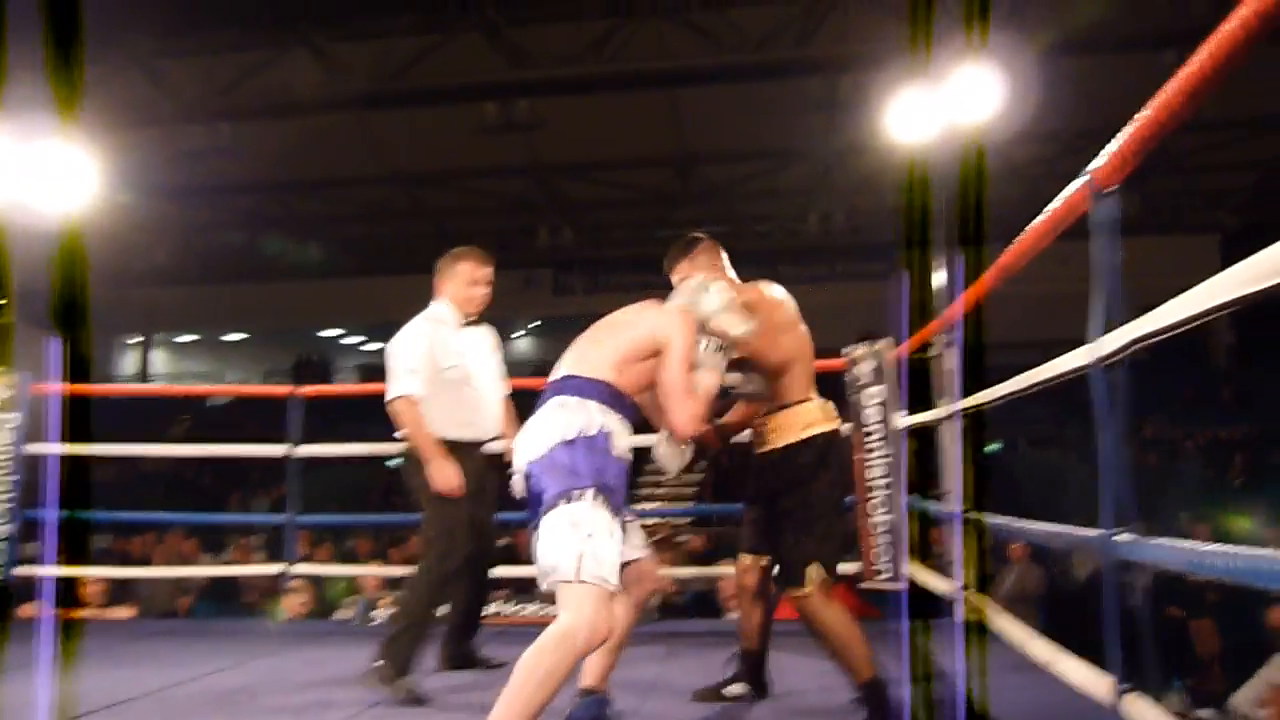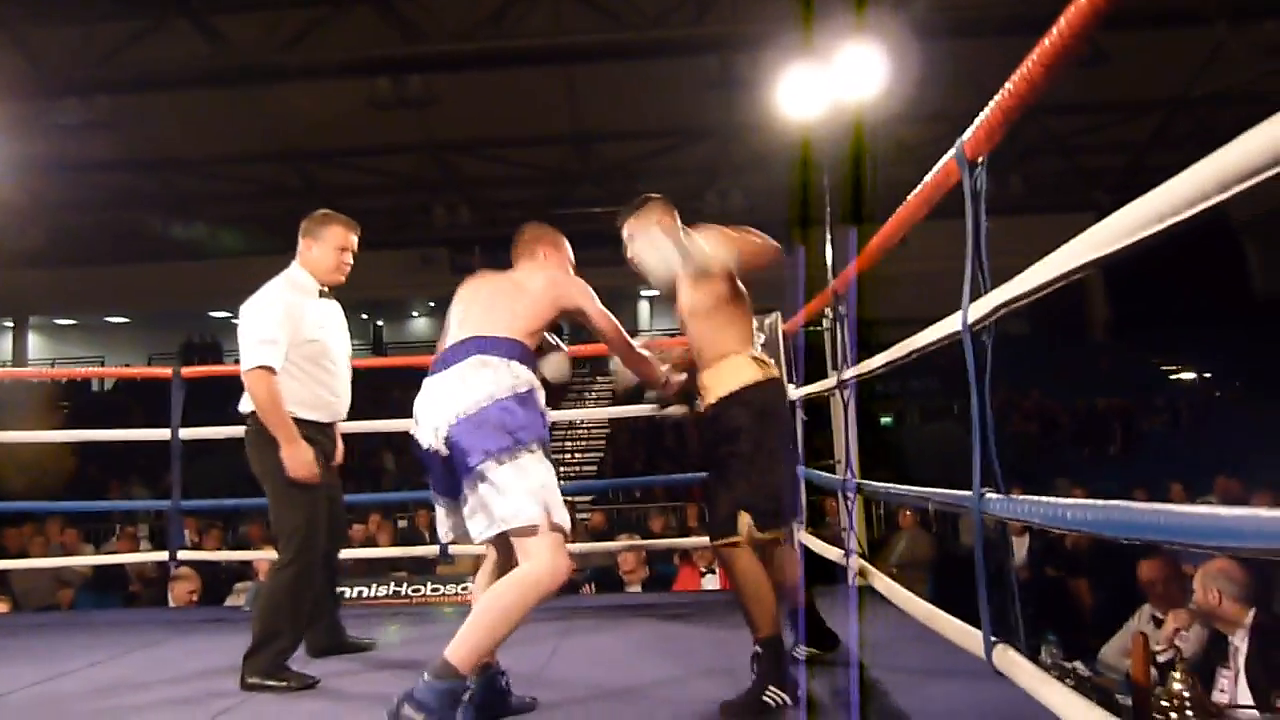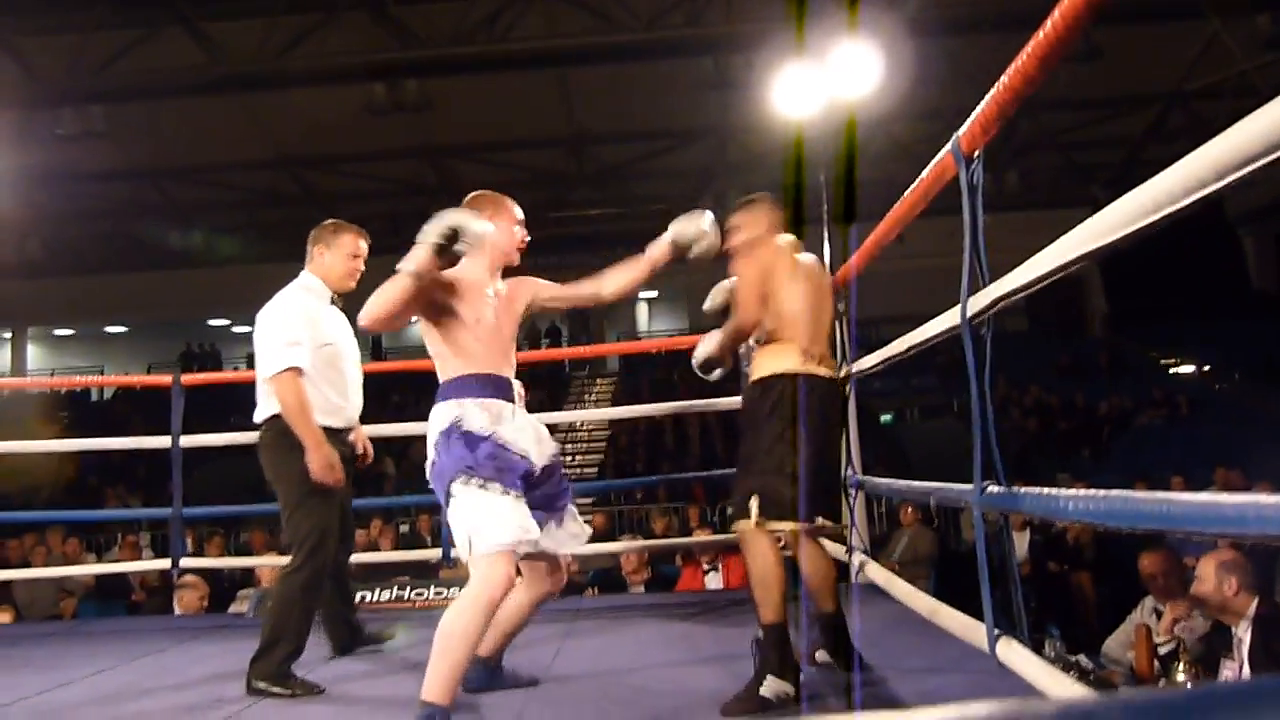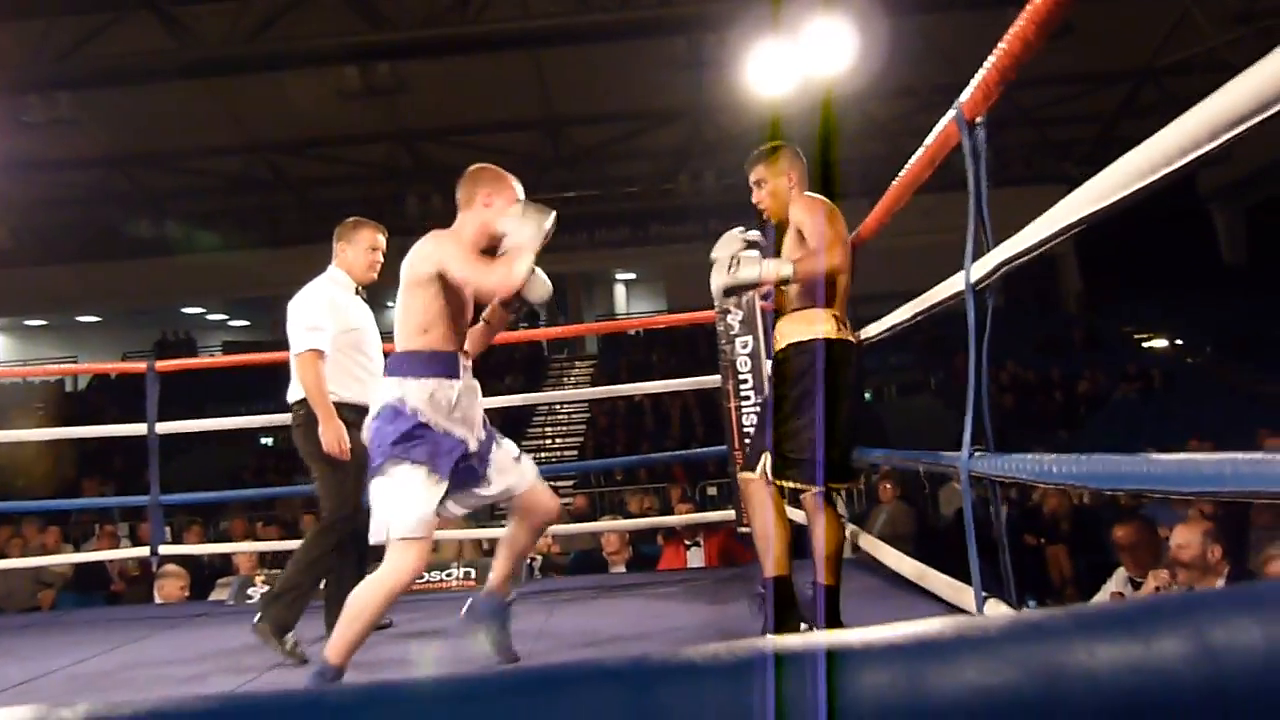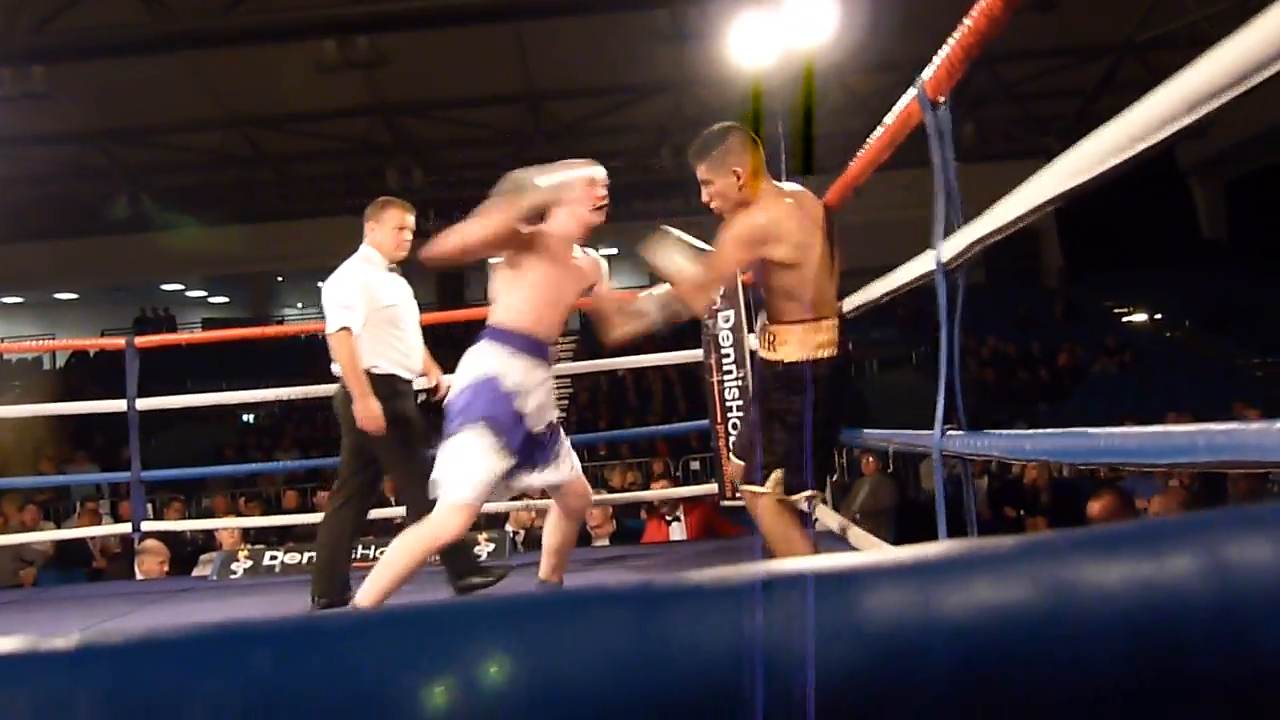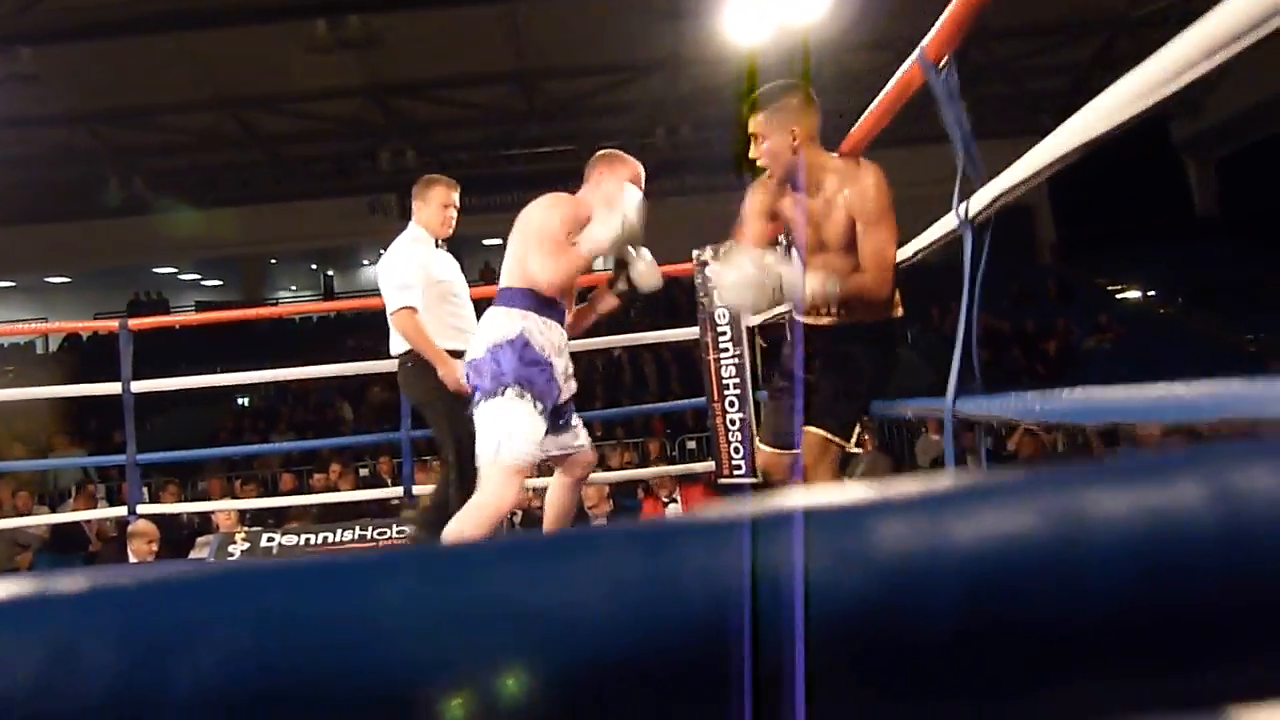
dt=0.4s
person 1, frame 1
left shoulder: (758, 296)
left elbow: (776, 355)
right wrist: (708, 431)
left hip: (808, 449)
right hip: (774, 451)
left knee: (804, 588)
right knee: (749, 571)
right ankle: (751, 675)
person 1, frame 2
left shoulder: (704, 246)
right shoulder: (680, 282)
left elbow: (765, 248)
left wrist: (689, 252)
left hip: (746, 402)
right hip: (724, 408)
left knee: (734, 541)
right knee: (764, 533)
left ankle: (775, 676)
right ankle: (812, 632)
person 1, frame 3
left shoulder: (761, 255)
right shoulder: (811, 266)
left elbow: (747, 320)
left wrist: (715, 344)
right wrist: (739, 298)
left hip: (782, 385)
right hip: (822, 388)
left knee: (755, 523)
right knee: (798, 525)
left ankle: (776, 668)
right ankle: (836, 643)
person 1, frame 4
left shoulder: (808, 204)
right shoulder: (809, 222)
left elbow: (835, 260)
left wrist: (762, 270)
right wrist: (759, 268)
left hip: (811, 349)
right hip: (831, 353)
left knee: (756, 475)
right knee: (816, 489)
left ankle: (781, 616)
right ankle: (825, 618)
person 1, frame 5
left shoulder: (759, 221)
right shoulder: (797, 201)
left elbow: (698, 297)
left hip: (799, 361)
right hip: (790, 357)
left knee: (763, 493)
right knee: (742, 472)
person 1, frame 6
left shoulder: (862, 182)
right shoulder: (767, 192)
left elbow: (879, 284)
right elbow: (743, 262)
left wrist: (807, 285)
right wrist: (734, 278)
left hip: (864, 329)
right hip: (809, 329)
left knee: (817, 451)
right knee: (772, 462)
person 2, frame 1
left shoulder: (648, 321)
right shoulder: (676, 326)
right elbow: (685, 423)
right wrist: (708, 373)
left hip: (570, 447)
right hip: (577, 440)
left knee: (641, 577)
right knee: (590, 622)
person 2, frame 2
left shoulder: (475, 285)
right shoulder: (562, 281)
right elbow: (623, 348)
right wrist: (663, 378)
left hip: (437, 401)
right hip: (491, 393)
left knee: (510, 549)
right knee: (547, 565)
person 2, frame 3
left shoulder: (517, 291)
right shoulder: (436, 279)
left elbow: (603, 290)
right elbow: (371, 320)
left wrist: (664, 247)
right wrist: (422, 257)
left hip: (516, 434)
right hip: (467, 432)
left knee: (548, 571)
right knee: (493, 579)
left ankle: (484, 664)
person 2, frame 4
left shoulder: (460, 264)
right shoulder: (440, 247)
right elbow: (499, 281)
left wrist: (506, 310)
right wrist: (527, 237)
left hip: (457, 410)
right hip: (411, 414)
left knee: (542, 506)
right knee: (406, 564)
left ankle: (490, 605)
right ankle: (325, 676)
person 2, frame 5
left shoulder: (589, 267)
right shoulder: (526, 239)
right elbow: (441, 251)
right wrist: (518, 202)
left hip: (532, 390)
right hip: (497, 381)
left knee: (577, 498)
right knee: (452, 521)
left ankle: (550, 589)
person 2, frame 6
left shoulder: (579, 228)
right shoulder: (558, 208)
right elbow: (547, 278)
left wrist: (615, 293)
right wrist: (597, 240)
left hip: (538, 351)
right hip: (514, 346)
left knee: (579, 463)
right knee: (502, 490)
person 3, frame 1
left shoulder: (485, 336)
right shoulder: (420, 333)
left elbow: (499, 397)
right elbow: (404, 401)
left wrist: (515, 444)
right wrist: (437, 460)
left hip: (479, 456)
right hip: (440, 457)
left knee: (478, 554)
right knee: (445, 554)
left ankle: (459, 649)
right ankle: (392, 660)
person 3, frame 2
left shoulder: (329, 307)
right shoulder: (275, 301)
right elbow: (258, 375)
left wrist: (333, 431)
right wrist: (290, 442)
left hip: (316, 438)
right hip: (283, 439)
left knee: (326, 540)
right knee: (301, 548)
left ankle: (324, 633)
right ankle: (263, 664)
person 3, frame 3
left shoulder: (329, 311)
right shoulder: (292, 306)
right elbow: (285, 379)
left wrist: (353, 429)
right wrist: (317, 447)
left hip: (328, 441)
right hip: (298, 443)
left knee: (336, 542)
right knee: (312, 550)
left ankle: (346, 632)
right ankle: (270, 670)
person 3, frame 4
left shoulder: (354, 303)
right shoulder: (320, 296)
right elbow: (307, 359)
right wrist: (328, 421)
left hip: (351, 420)
right hip: (327, 419)
left knee: (353, 518)
right knee: (340, 517)
left ankle: (344, 614)
right ankle: (277, 615)
person 3, frame 5
left shoulder: (394, 281)
right shoulder: (353, 276)
left elbow: (406, 341)
right elbow: (340, 336)
left wrist: (437, 375)
right wrist: (363, 397)
left hip: (387, 393)
right hip: (378, 393)
left knee: (353, 492)
right knee: (419, 483)
left ankle: (329, 590)
right ankle: (462, 569)
person 3, frame 6
left shoulder: (443, 257)
right shoulder: (405, 254)
right elbow: (403, 315)
right wrist: (444, 363)
left hip: (450, 366)
right hip: (428, 367)
left knee: (464, 457)
right knee: (467, 460)
left ankle: (431, 534)
